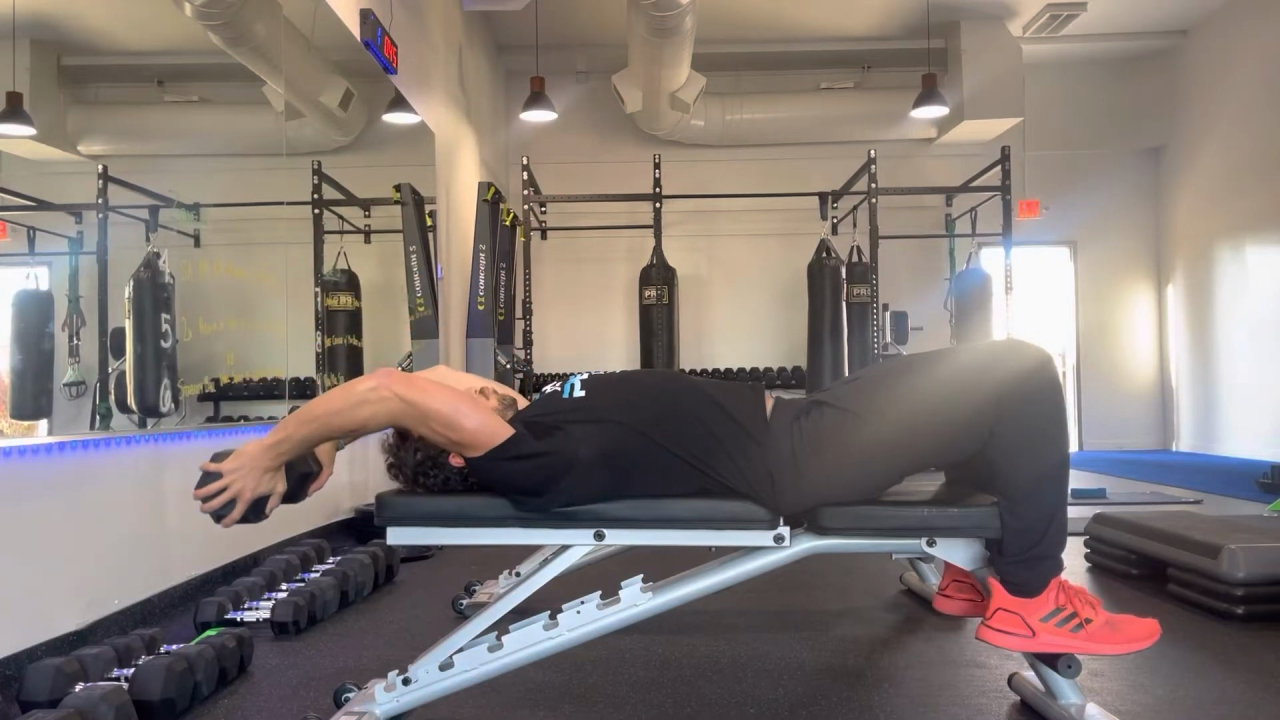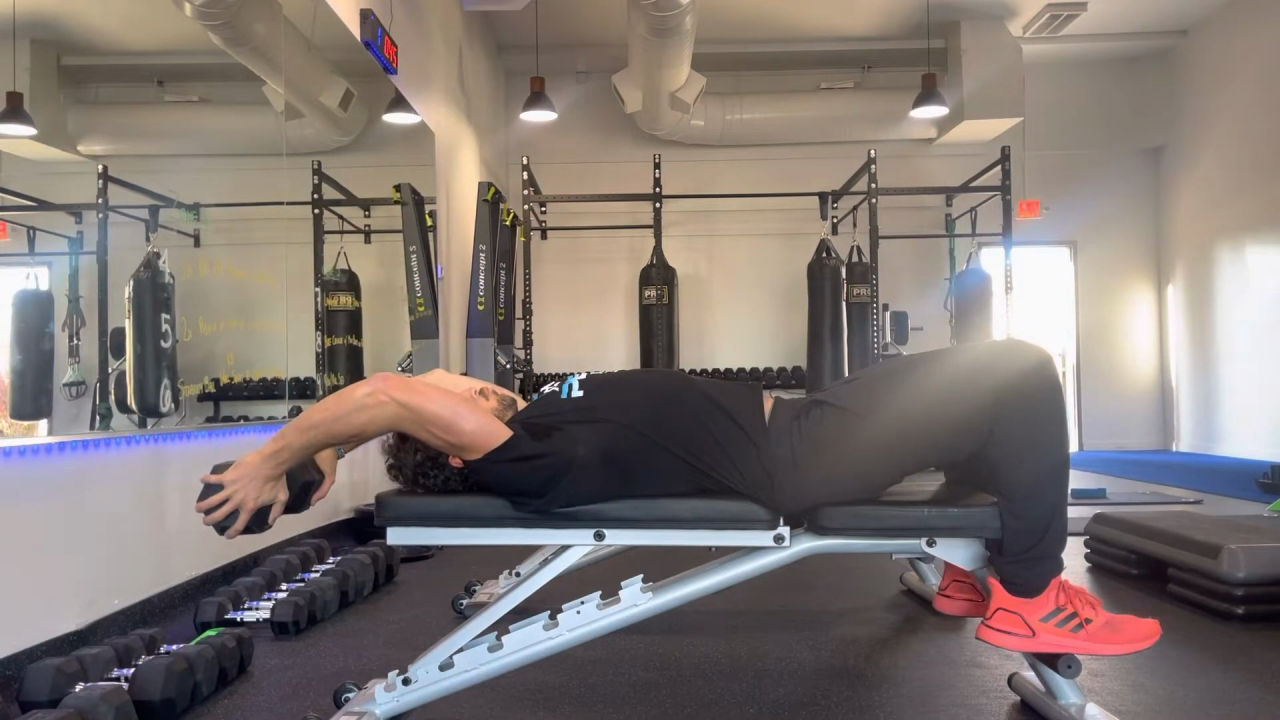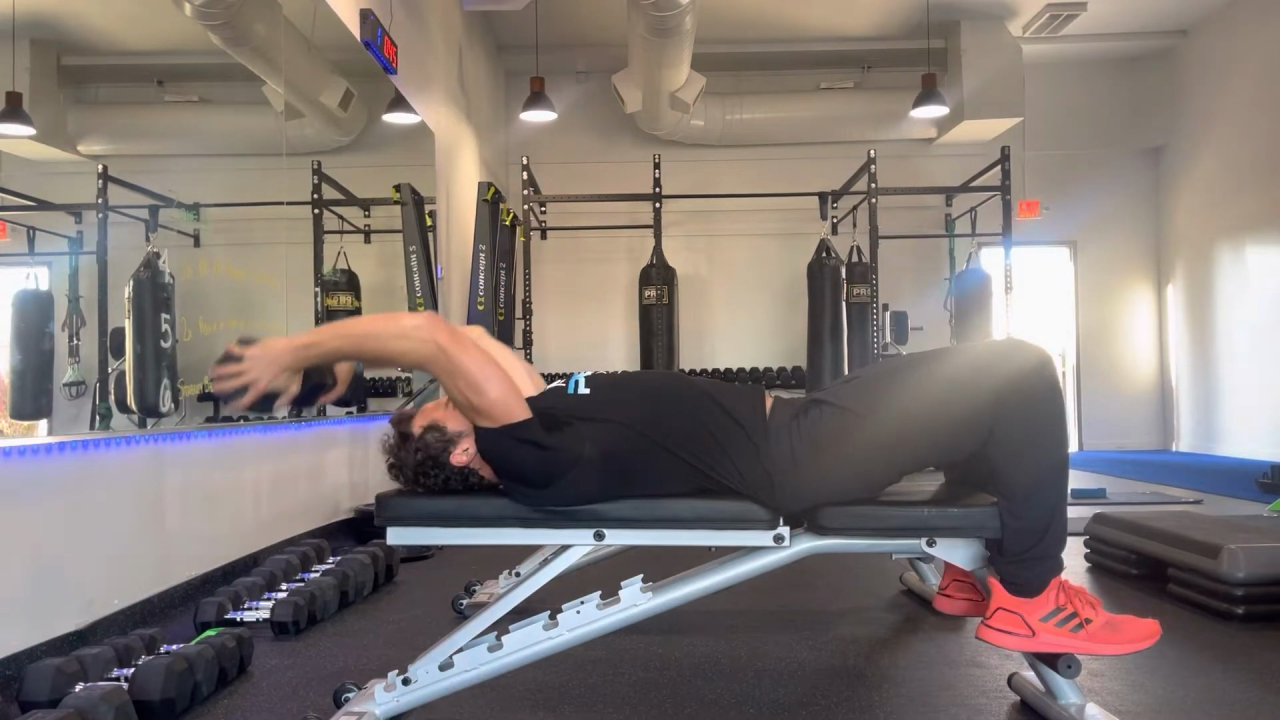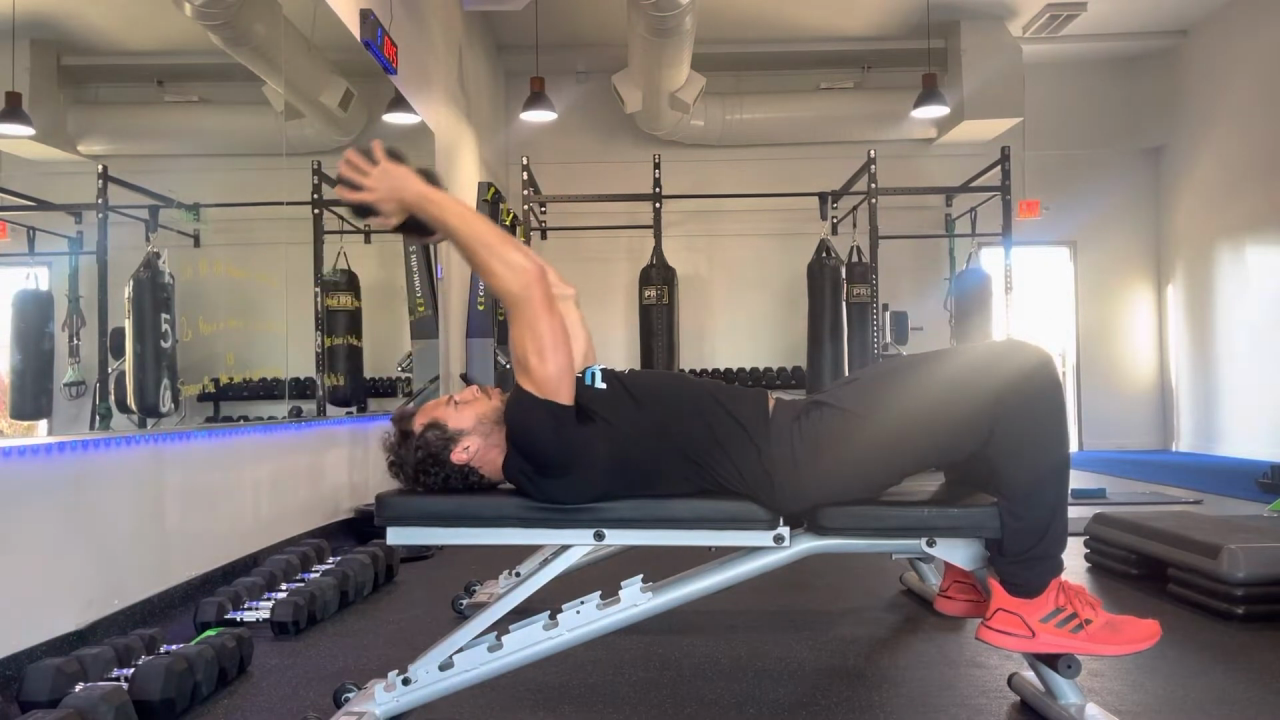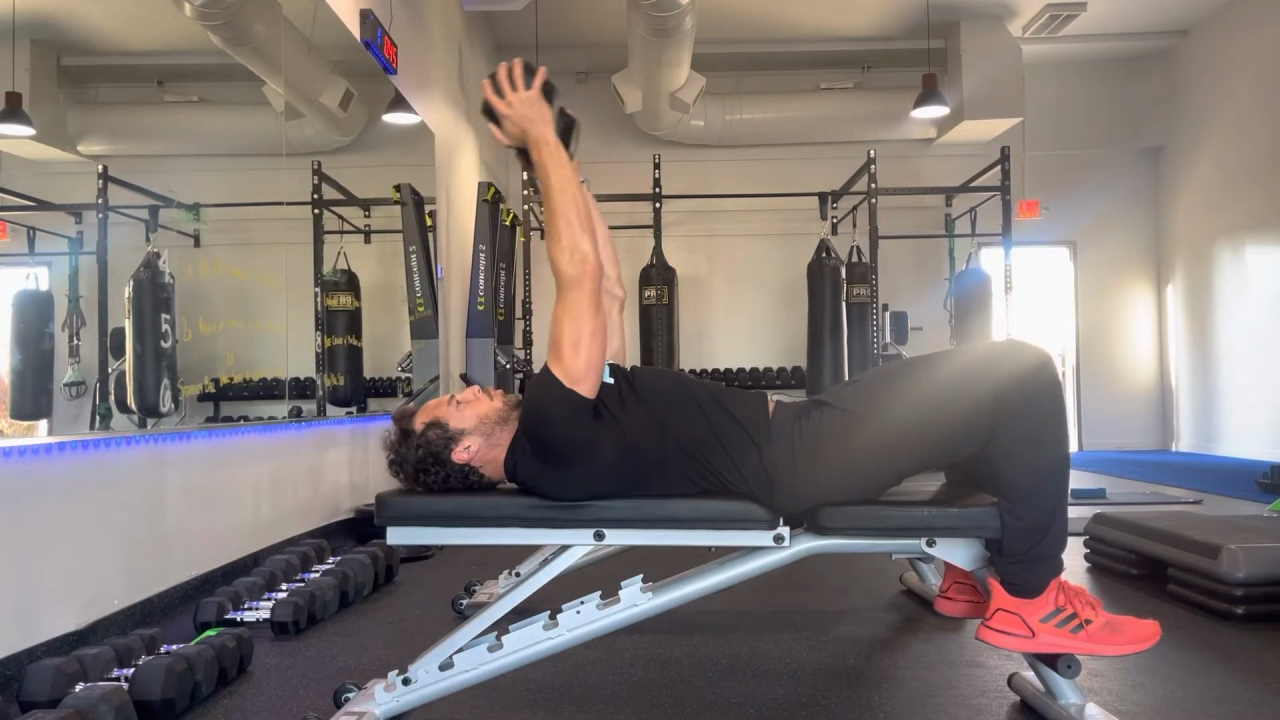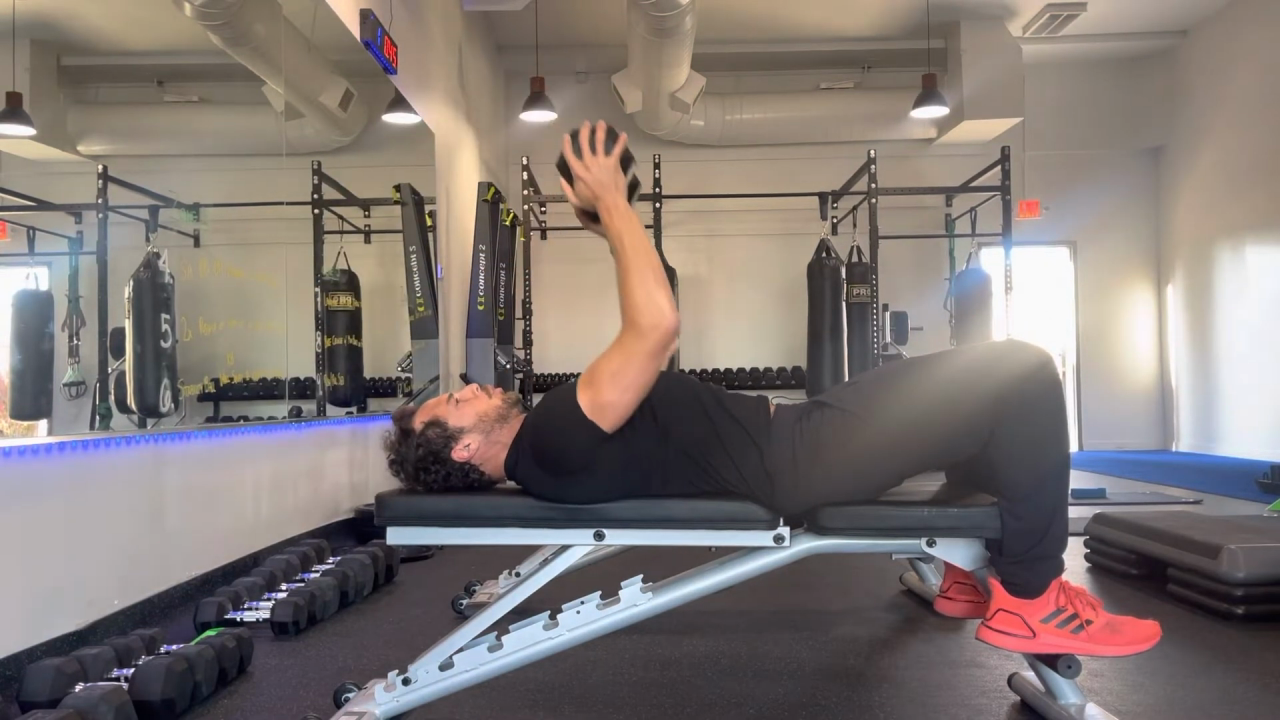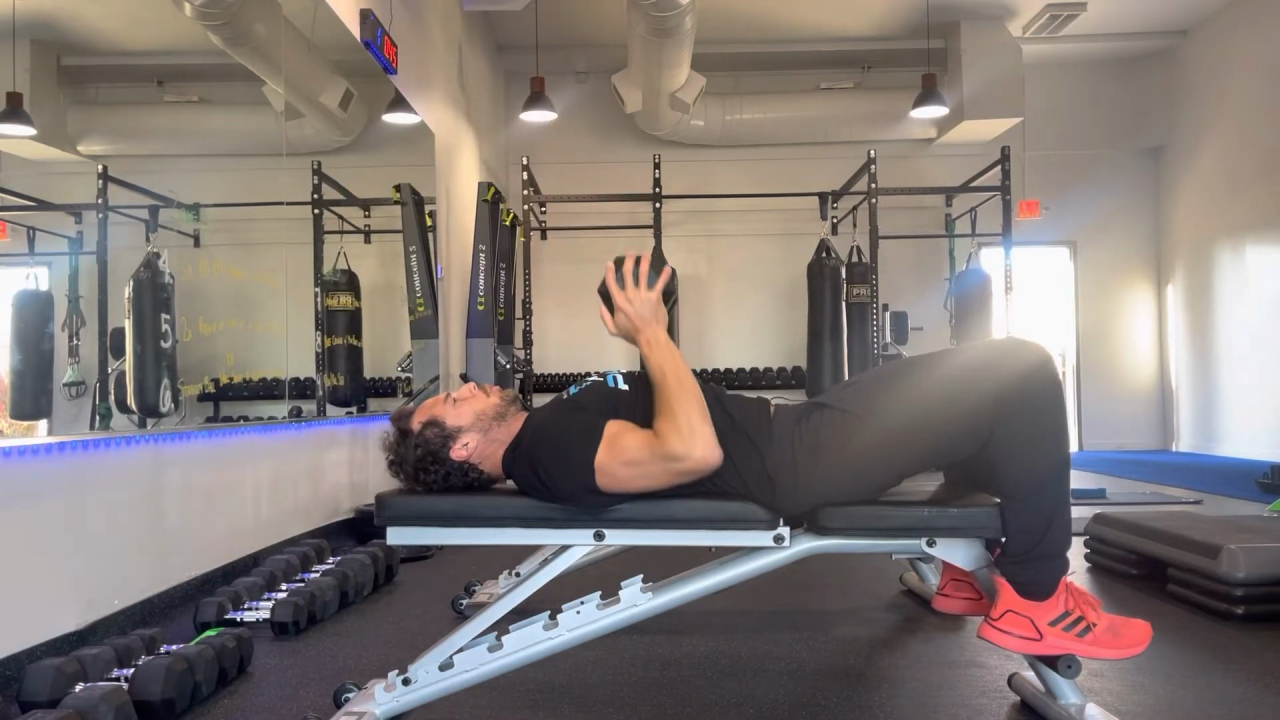
dt=0.4s
person 1, frame 1
left shoulder: (534, 416)
right shoulder: (530, 463)
left elbow: (417, 384)
right elbow: (398, 389)
left wrist: (318, 439)
right wrist: (269, 451)
left hip: (796, 416)
right hip: (802, 459)
left knee: (990, 377)
right knee: (1020, 370)
left ankle: (971, 570)
right ankle: (1028, 598)
person 1, frame 2
left shoulder: (533, 419)
right shoulder: (524, 464)
left elbow: (408, 389)
right elbow: (393, 394)
left wrist: (318, 443)
right wrist: (270, 458)
left hip: (794, 417)
right hip: (799, 457)
left knee: (989, 378)
right knee: (1020, 372)
left ankle: (972, 569)
right ankle: (1028, 598)
person 1, frame 3
left shoulder: (543, 421)
right shoulder: (535, 462)
left elbow: (459, 340)
right elbow: (438, 339)
left wrist: (306, 349)
right wrist: (294, 350)
left hip: (797, 417)
right hip: (798, 453)
left knee: (987, 381)
right knee: (1020, 373)
left ankle: (975, 568)
right ankle: (1028, 597)
person 1, frame 4
left shoulder: (549, 434)
right shoulder: (546, 452)
left elbow: (554, 297)
right elbow: (529, 287)
left wrist: (425, 205)
right wrist: (417, 194)
left hip: (797, 425)
right hip: (801, 457)
left knee: (994, 378)
right knee: (1022, 375)
left ankle: (976, 569)
right ankle: (1027, 600)
person 1, frame 5
left shoulder: (551, 428)
right shoulder: (552, 442)
left elbow: (603, 286)
right elbow: (579, 272)
left wrist: (548, 149)
right wrist: (539, 136)
left hip: (799, 428)
right hip: (802, 458)
left knee: (984, 389)
right knee: (1021, 376)
left ankle: (978, 565)
right ankle: (1027, 597)
person 1, frame 6
left shoulder: (554, 427)
right shoulder: (554, 447)
left elbow: (640, 337)
right elbow: (657, 322)
left wrist: (606, 215)
right wrist: (610, 200)
left hip: (795, 428)
right hip: (799, 459)
left knee: (988, 389)
right knee: (1022, 376)
left ankle: (975, 572)
right ankle: (1029, 600)
person 1, frame 7
left shoulder: (554, 427)
right shoulder: (549, 450)
right elbow: (696, 449)
left wrist: (645, 335)
right wrist: (651, 334)
left hip: (795, 424)
right hip: (800, 459)
left knee: (988, 381)
right knee: (1020, 372)
left ankle: (967, 568)
right ankle: (1033, 600)
